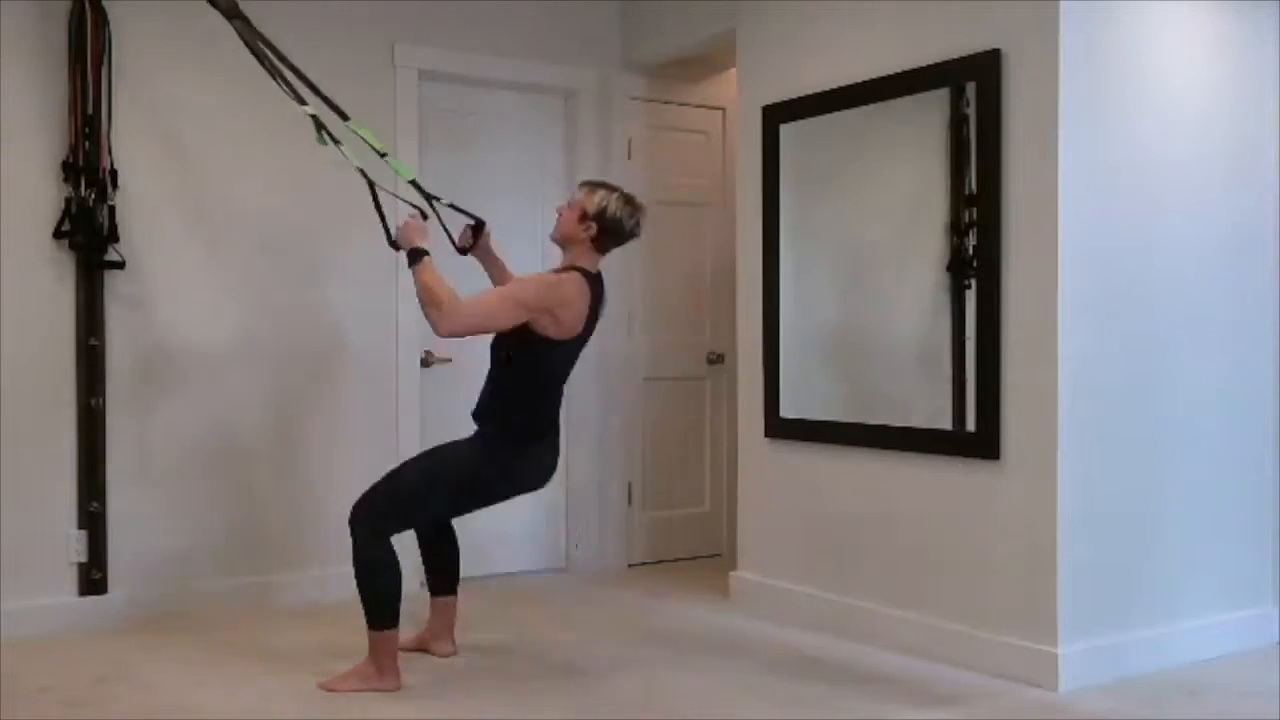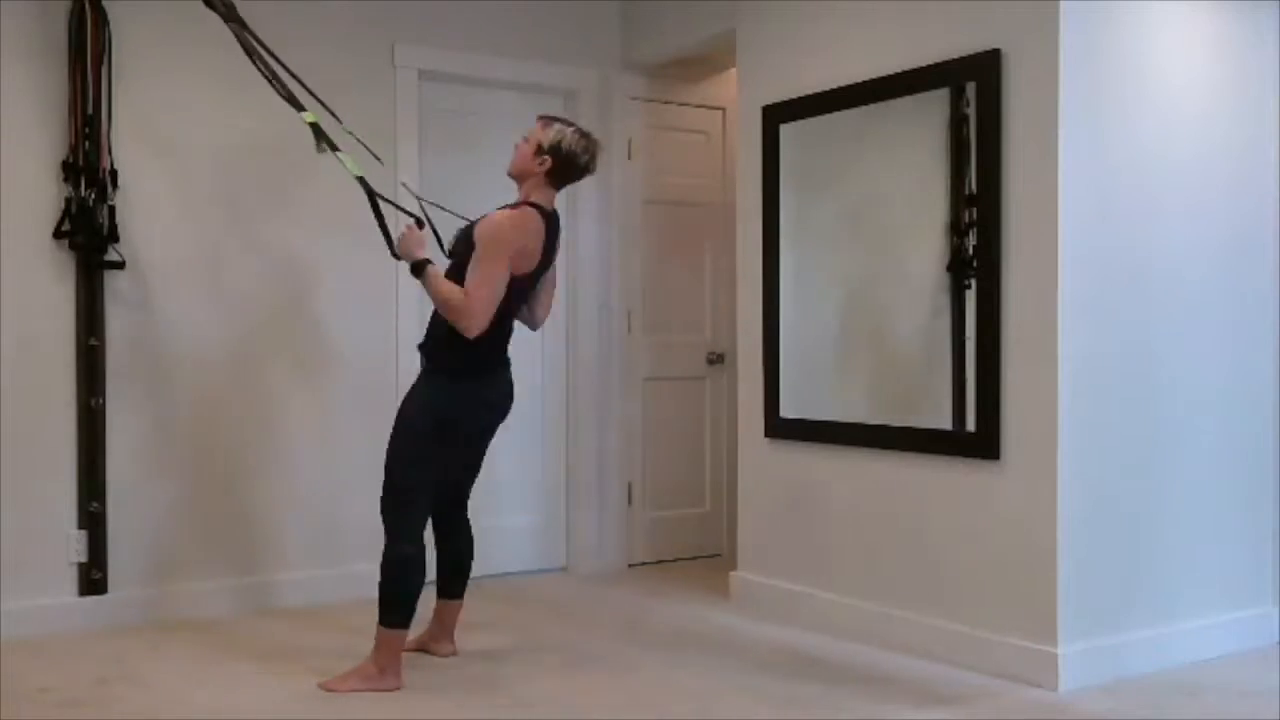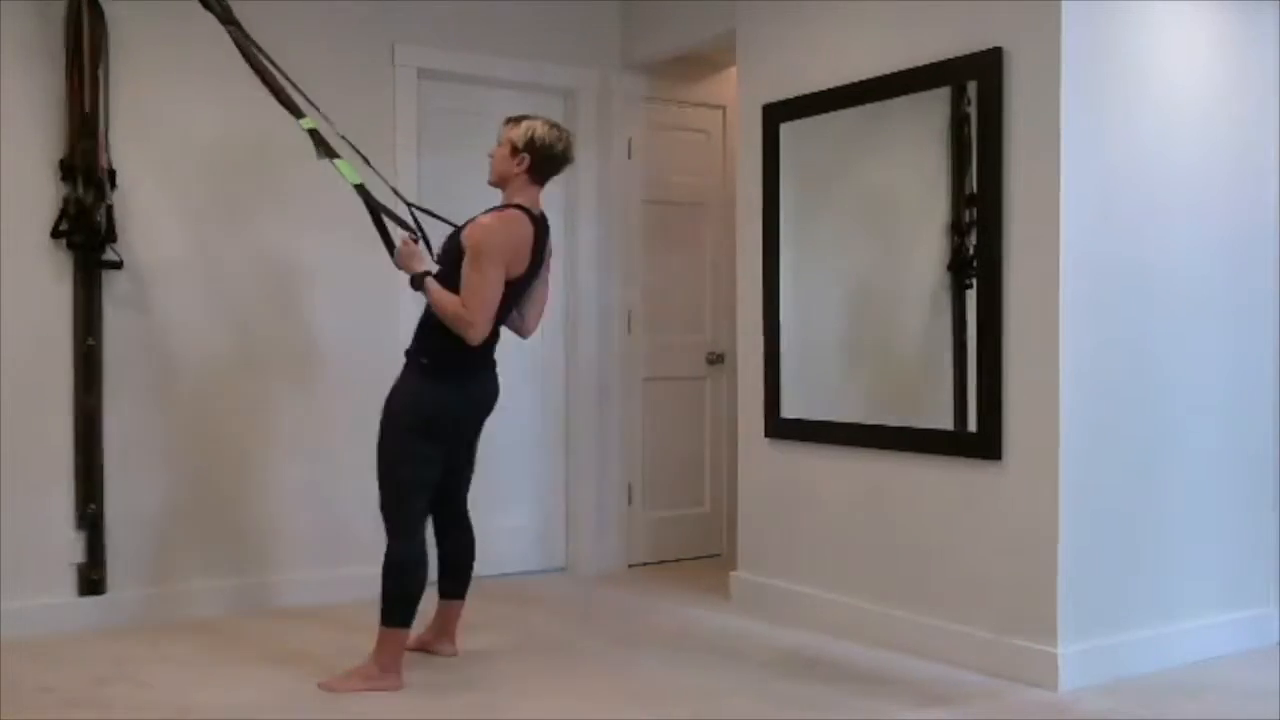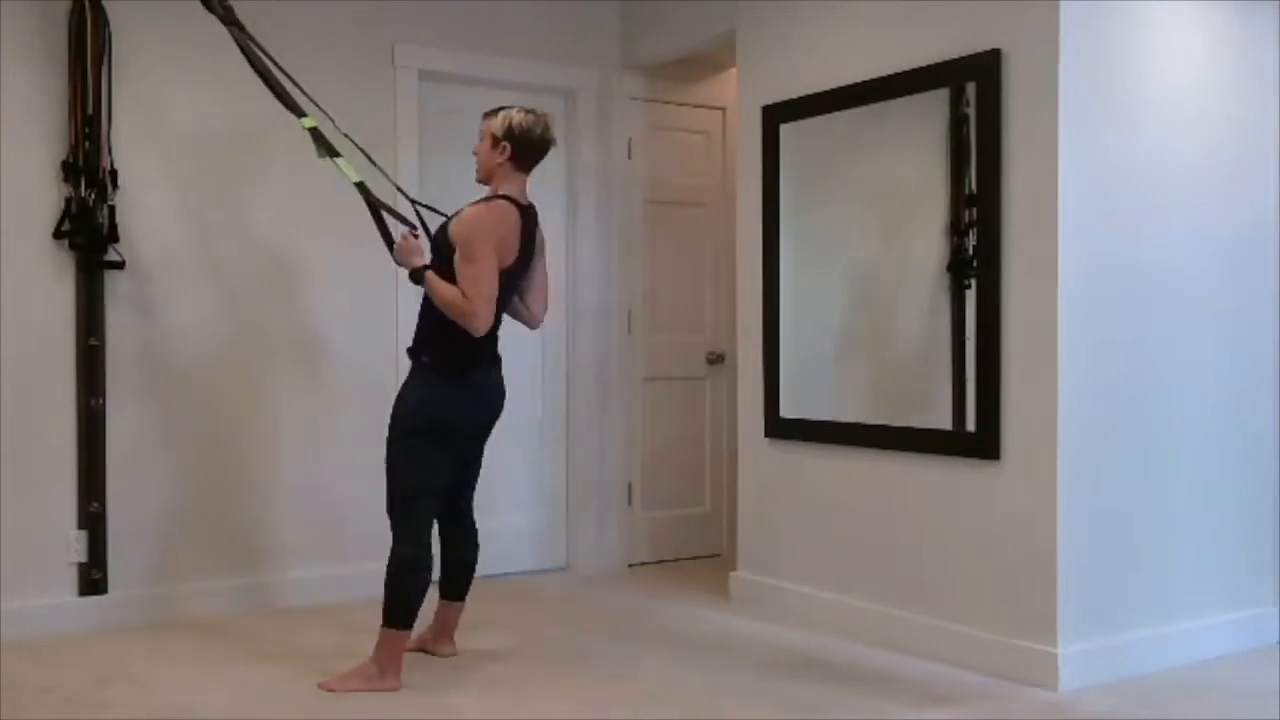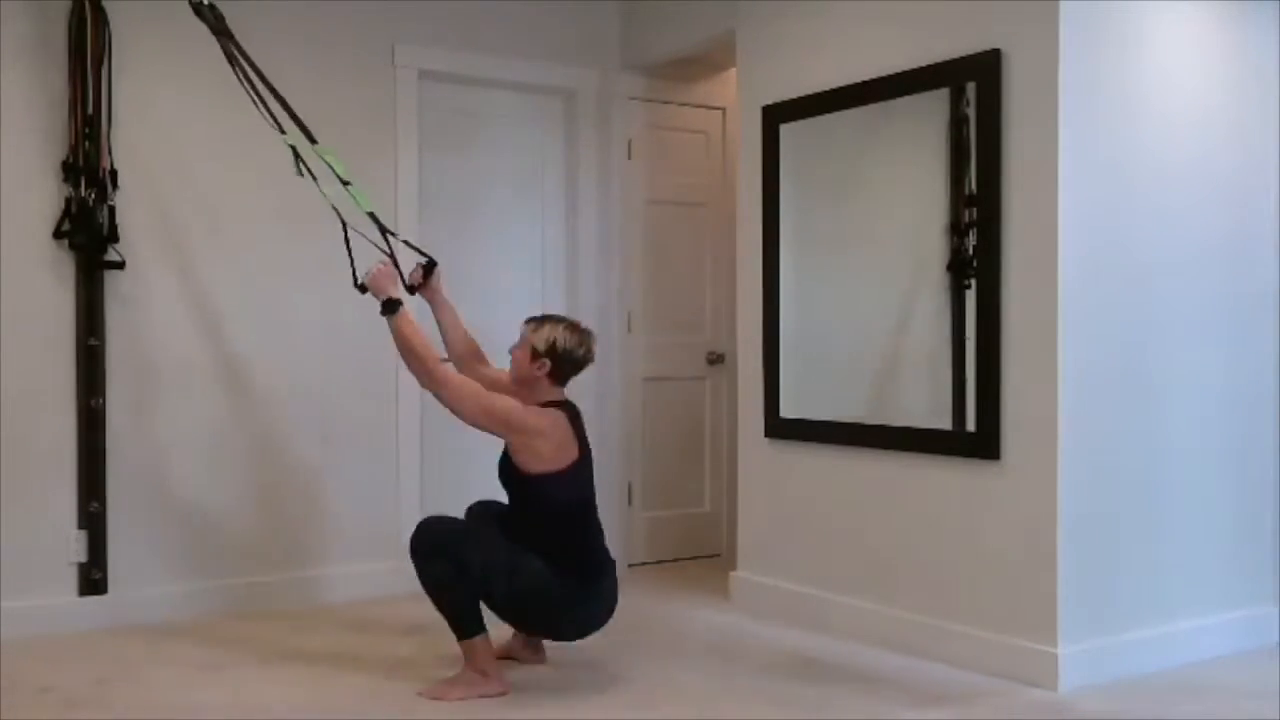
dt=0.7s
person 1, frame 1
left shoulder: (556, 290)
right shoulder: (582, 286)
left elbow: (446, 319)
left wrist: (417, 250)
right wrist: (483, 251)
left hip: (509, 448)
right hip: (524, 451)
left knee: (370, 518)
right knee: (425, 504)
left ankle: (381, 667)
right ankle: (439, 632)
person 1, frame 2
left shoulder: (508, 225)
right shoulder: (546, 226)
left elbow: (470, 322)
left wrist: (421, 263)
left hip: (450, 388)
right hip: (488, 388)
left knee: (404, 516)
right knee: (449, 507)
left ankle: (384, 667)
right ankle: (440, 631)
person 1, frame 3
left shoulder: (497, 229)
right shoulder: (534, 229)
left elbow: (472, 327)
left wrist: (421, 274)
left hip: (434, 389)
right hip: (470, 387)
left knee: (404, 517)
right knee: (447, 506)
left ankle: (385, 666)
right ankle: (442, 632)
person 1, frame 4
left shoulder: (481, 218)
right shoulder: (526, 219)
left elbow: (476, 318)
right elbow: (534, 314)
left wrist: (421, 266)
left hip: (444, 385)
right hip: (482, 386)
left knee: (409, 516)
right knee: (453, 509)
left ankle: (385, 666)
right ankle: (441, 633)
person 1, frame 5
left shoulder: (531, 424)
left elbow: (443, 380)
right elbow: (474, 366)
left wrist: (392, 301)
right wrist: (432, 294)
left knee: (434, 542)
right knee: (485, 528)
left ankle: (483, 671)
right ankle: (526, 639)
